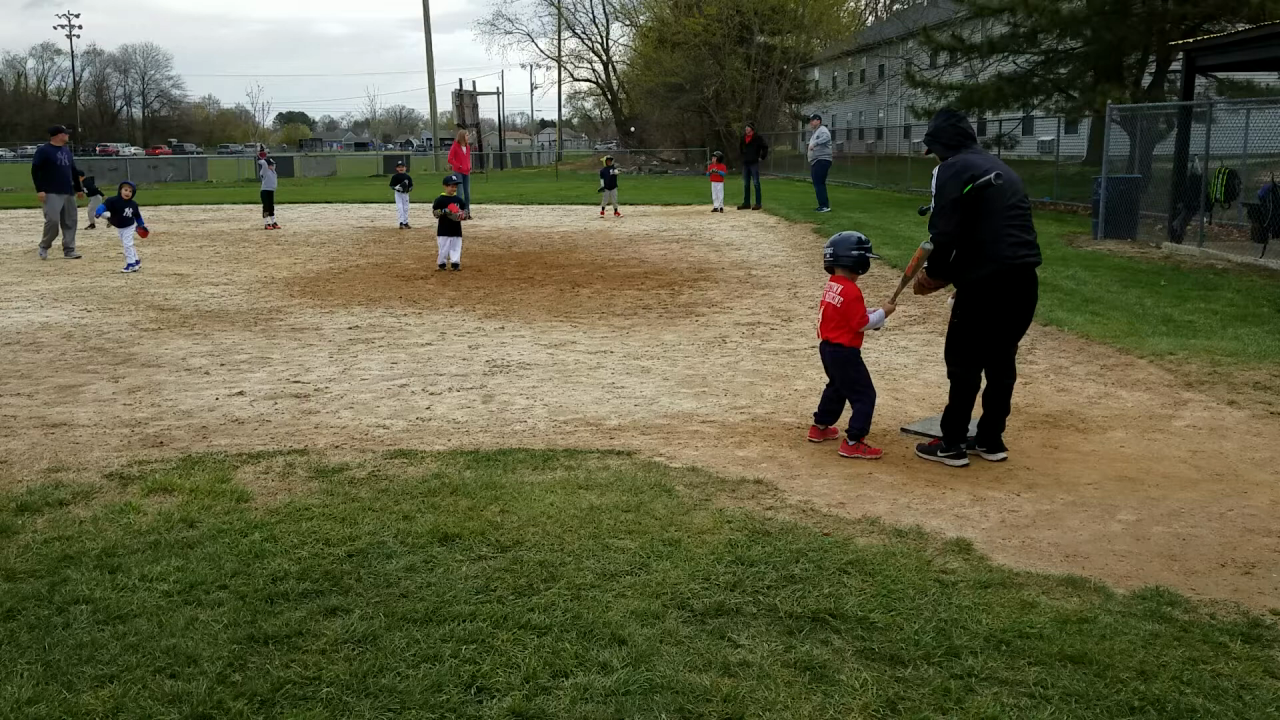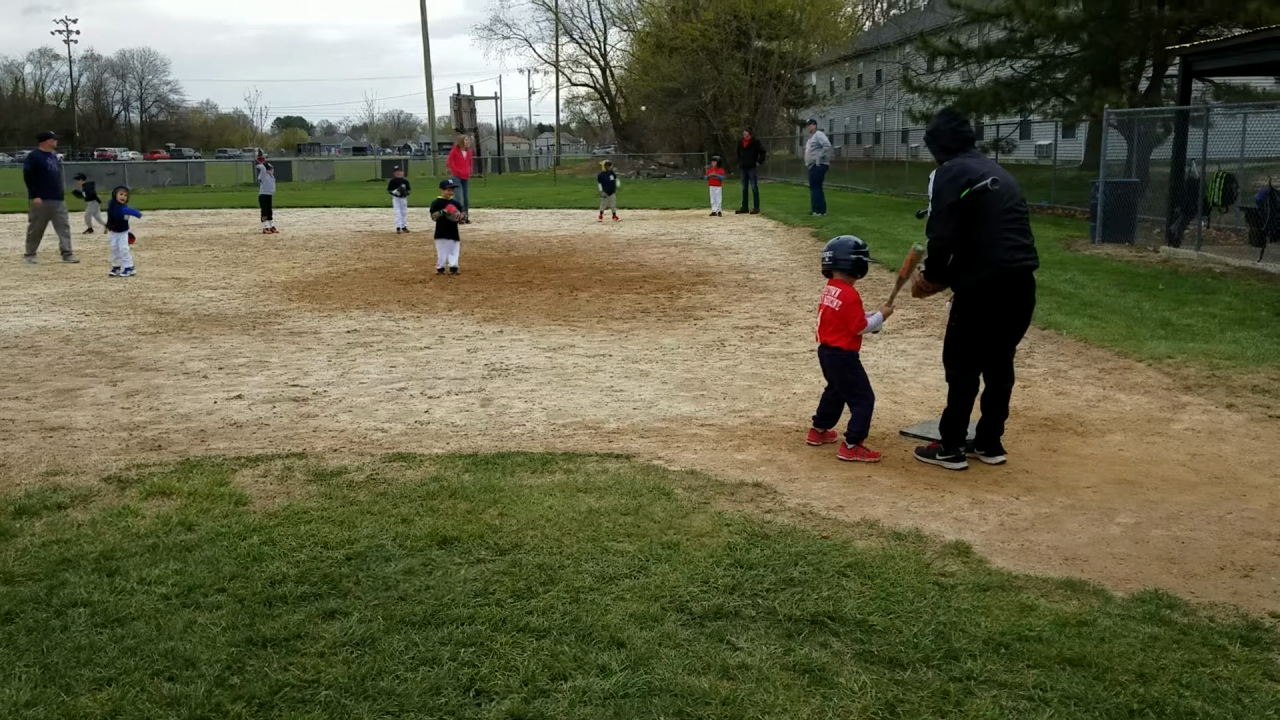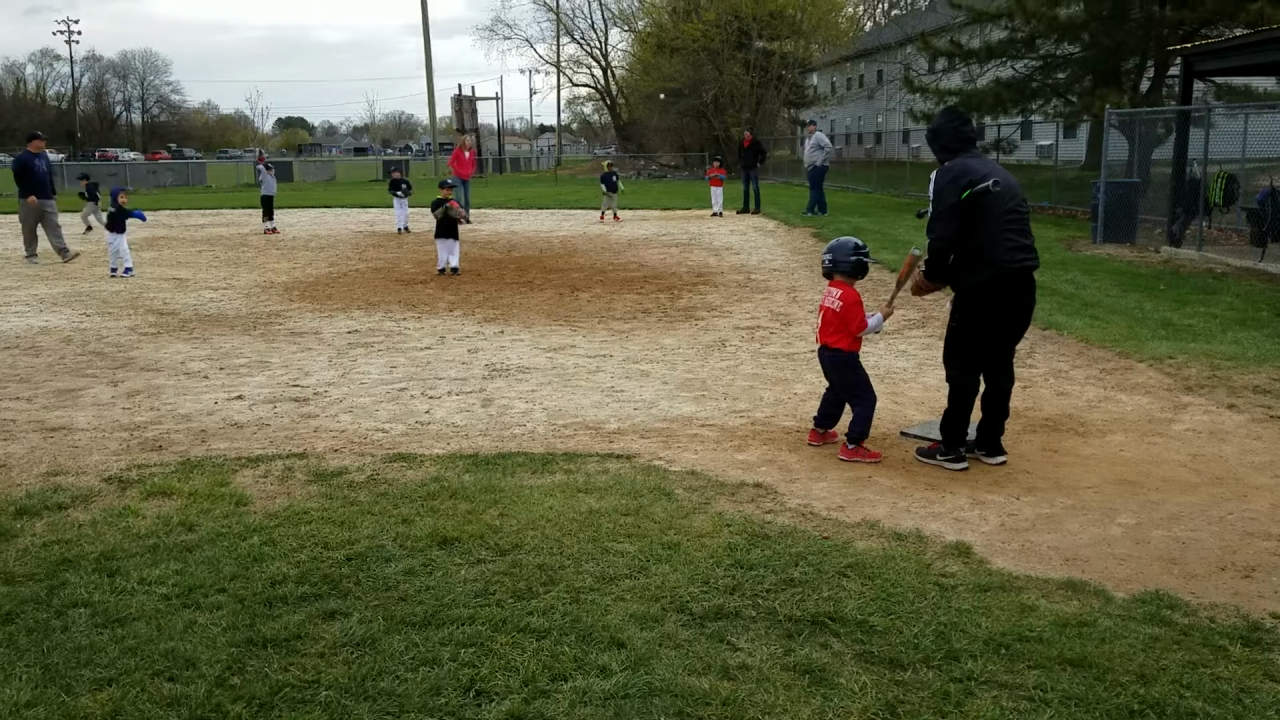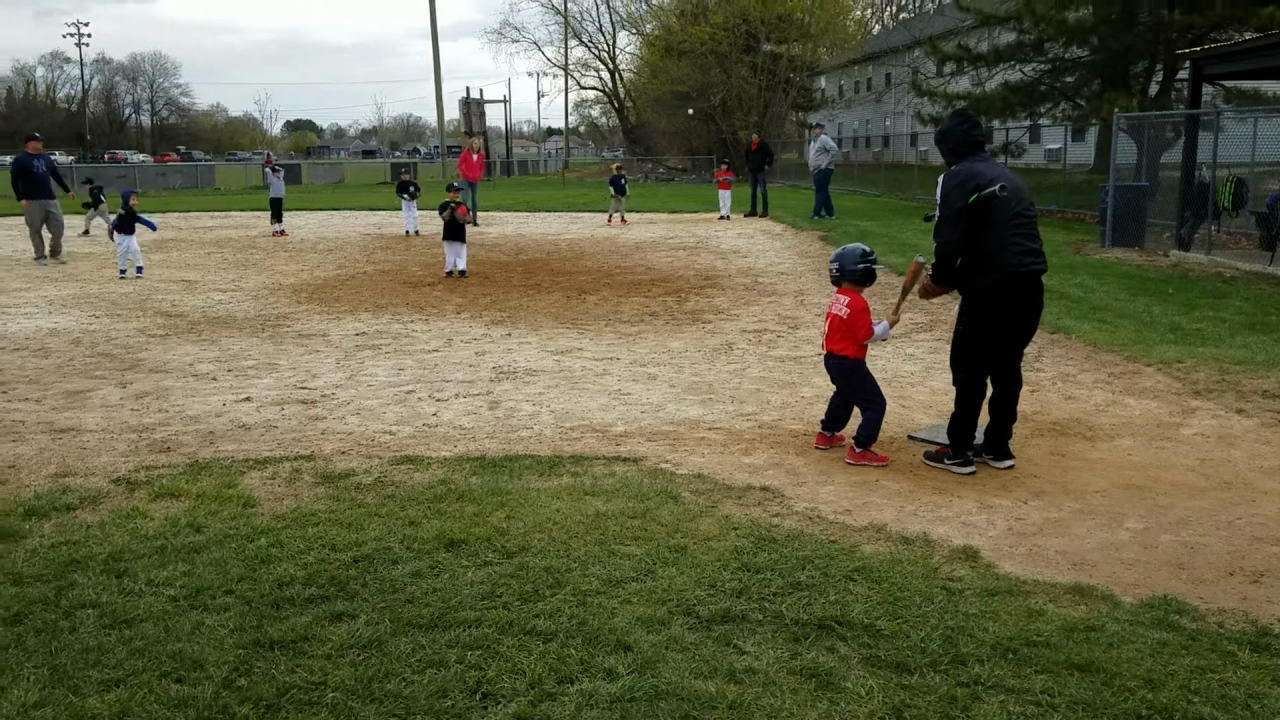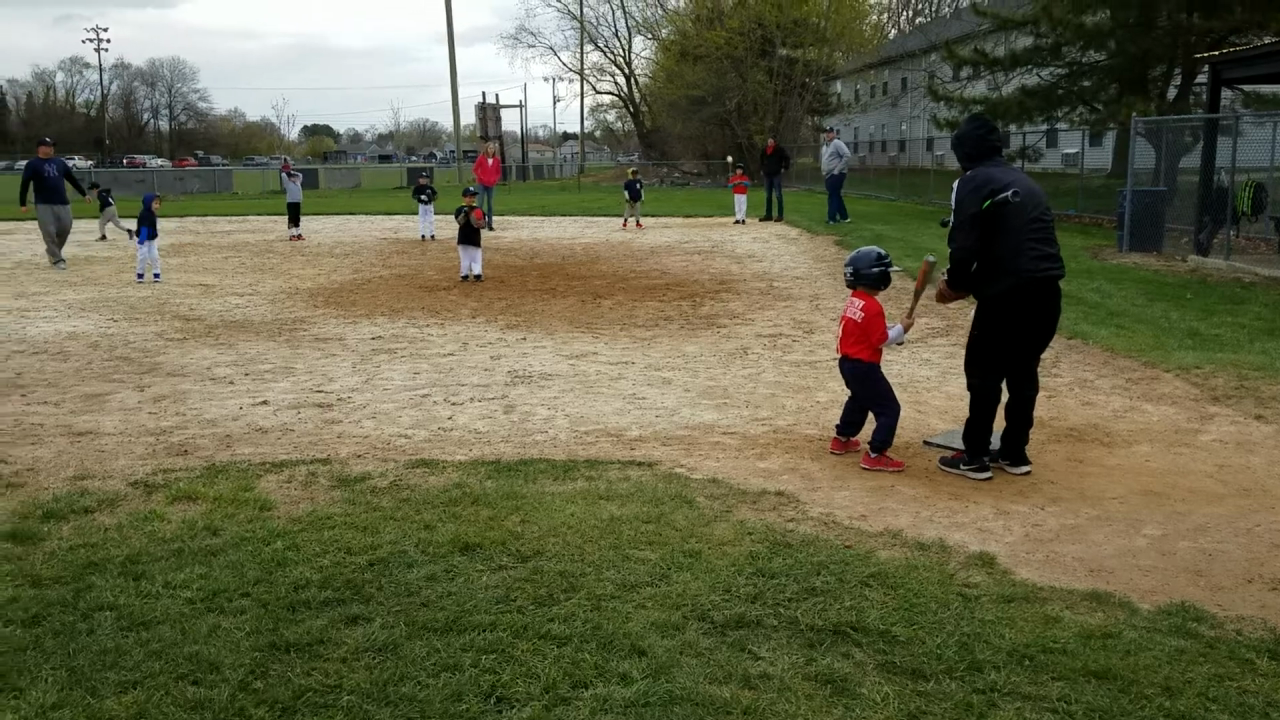
dt=0.2s
person 1, frame 1
left shoulder: (953, 169)
right shoulder: (1000, 167)
left elbow: (946, 231)
left wrist: (935, 272)
right wrist: (946, 272)
left hip: (987, 280)
right hip: (1023, 277)
left knee: (964, 360)
right knee: (1001, 360)
left ankle: (952, 444)
right ankle: (990, 440)
person 1, frame 2
left shoulder: (950, 173)
right shoulder: (997, 172)
left elbow: (943, 236)
left wrist: (933, 274)
right wrist: (944, 276)
left hip: (984, 284)
right hip: (1020, 281)
left knee: (963, 364)
right knee: (999, 363)
left ankle: (951, 448)
right ankle: (989, 443)
person 1, frame 3
left shoulder: (950, 174)
right shoulder: (997, 172)
left elbow: (943, 236)
left wrist: (932, 275)
right wrist: (943, 275)
left hip: (985, 285)
right hip: (1021, 281)
left knee: (963, 364)
right knee: (999, 364)
left ankle: (952, 449)
right ankle: (990, 444)
person 1, frame 4
left shoulder: (957, 177)
right shoulder: (1006, 176)
left elbow: (950, 239)
left wrist: (940, 278)
right wrist: (952, 278)
left hip: (992, 288)
right hip: (1029, 285)
left knee: (970, 368)
right knee: (1006, 367)
left ankle: (959, 452)
right ankle: (997, 447)
person 1, frame 5
left shoulder: (972, 184)
right shoulder: (1024, 181)
left elbow: (964, 245)
left wrist: (954, 283)
right wrist: (968, 283)
left hip: (1009, 291)
right hip: (1047, 289)
left knee: (983, 372)
right knee: (1023, 372)
left ankle: (975, 458)
right ankle: (1013, 454)
person 2, frame 1
left shoulder: (832, 285)
right shoulder: (851, 291)
right elbow: (861, 324)
left wrist: (872, 313)
right wrist: (883, 313)
left hip: (828, 347)
right hip: (844, 352)
left knee: (837, 387)
right knee: (864, 395)
left ankle: (820, 427)
right ankle: (853, 443)
person 2, frame 2
left shoulder: (829, 289)
right shoulder: (849, 294)
right elbow: (859, 327)
left wrist: (870, 316)
right wrist: (880, 317)
left hip: (826, 351)
right hip: (843, 355)
left knee: (835, 390)
right knee: (863, 398)
left ankle: (819, 430)
right ankle: (851, 446)
person 2, frame 3
left shoulder: (830, 290)
right shoulder: (850, 295)
right elbow: (860, 329)
left wrist: (871, 317)
right wrist: (880, 317)
left hip: (826, 351)
right hip: (843, 356)
left knee: (837, 391)
right knee: (865, 399)
left ankle: (819, 430)
right ankle: (852, 446)
person 2, frame 4
left shoulder: (838, 297)
right shoulder: (858, 303)
right elbow: (866, 337)
left wrist: (877, 324)
right wrist: (887, 326)
left hip: (832, 358)
right hip: (849, 362)
left knee: (844, 395)
right knee: (875, 404)
left ankle: (826, 433)
right ankle: (860, 450)
person 2, frame 5
left shoulder: (853, 300)
right shoulder: (872, 307)
right elbow: (880, 340)
left wrist: (893, 328)
right wrist: (901, 329)
left hip: (847, 362)
right hip: (864, 366)
left knee: (859, 400)
right knee: (889, 409)
left ankle: (842, 438)
right ankle: (875, 455)
